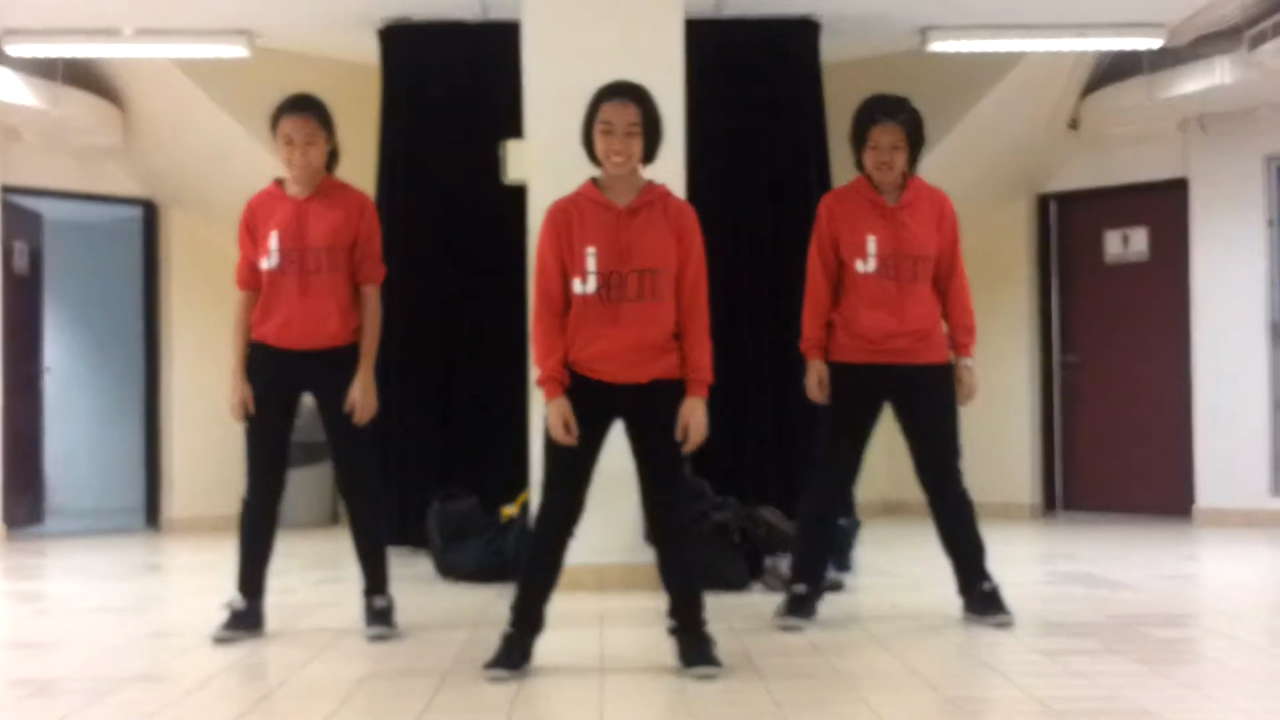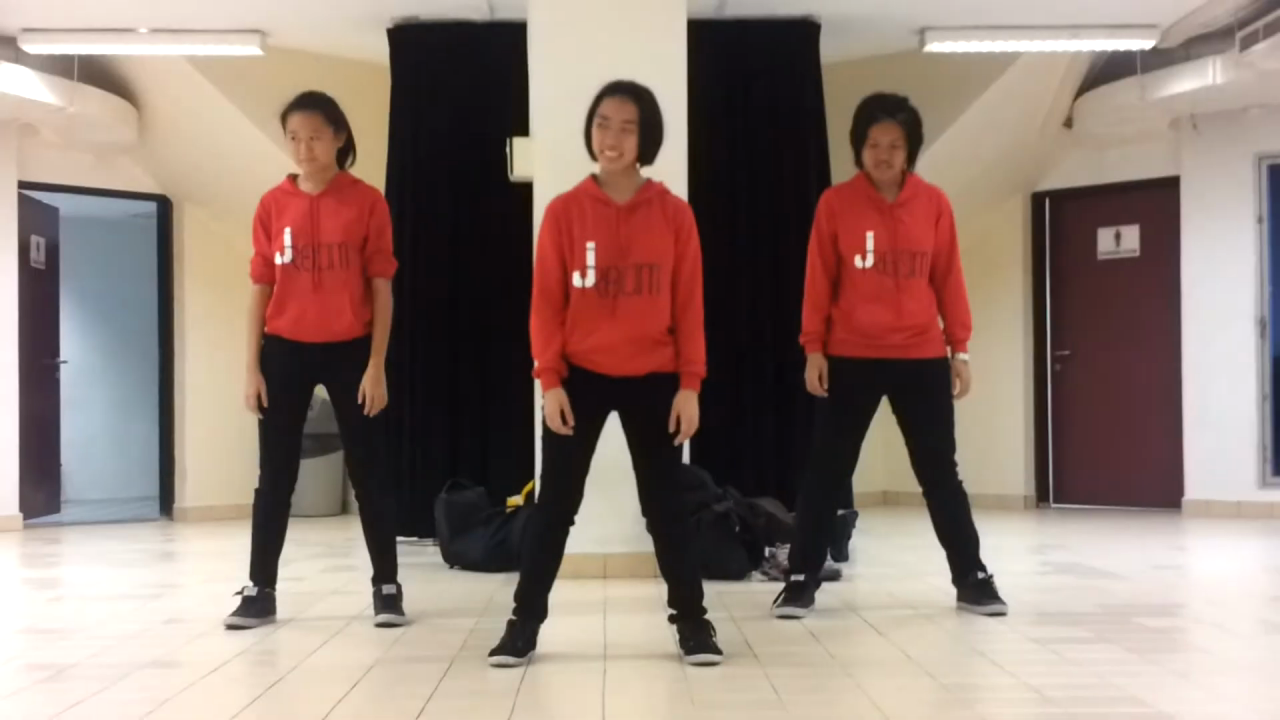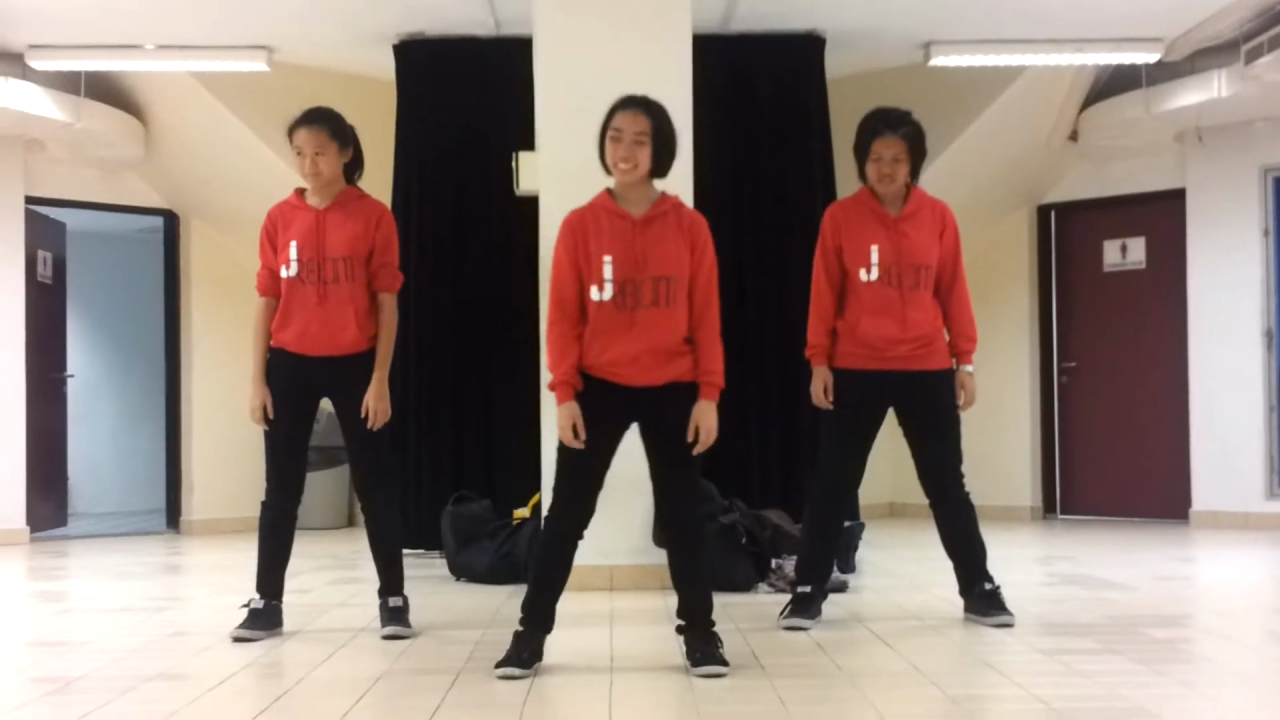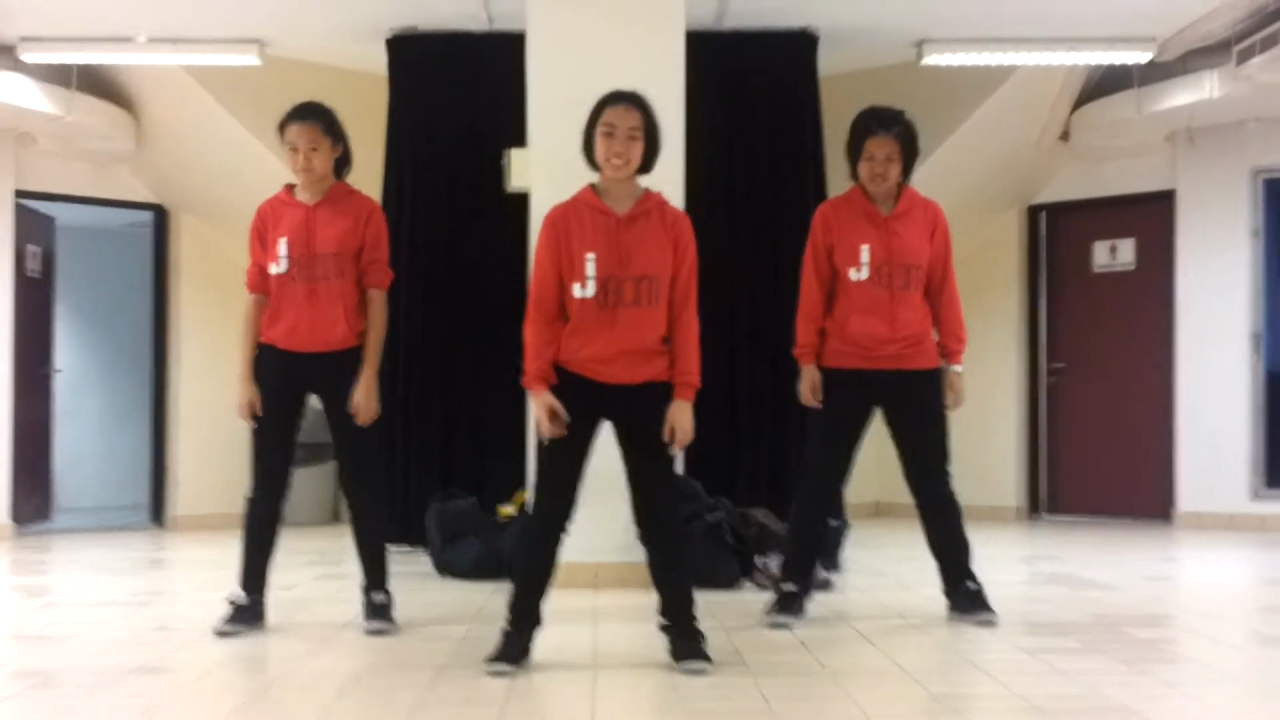
dt=0.7s
person 1, frame 1
left shoulder: (677, 215)
right shoulder: (565, 215)
left elbow: (694, 309)
right elbow: (548, 309)
left wrist: (697, 391)
right wrist: (553, 388)
left hip: (659, 388)
right hip: (584, 386)
left knee: (669, 513)
right knee: (557, 512)
left ankle: (691, 631)
right ankle: (521, 633)
person 1, frame 2
left shoulder: (674, 213)
right shoulder: (564, 211)
left elbow: (689, 303)
right elbow: (547, 302)
left wrist: (690, 383)
right wrist: (550, 380)
left hip: (654, 380)
right hip: (580, 378)
left knee: (665, 504)
right knee: (555, 503)
left ankle: (691, 620)
right ankle: (524, 622)
person 1, frame 3
left shoulder: (689, 225)
right shoulder: (580, 225)
left elbow: (706, 316)
right elbow: (564, 315)
left wrist: (708, 393)
right wrist: (564, 392)
left hip: (673, 390)
right hip: (598, 388)
left knee: (681, 513)
right knee: (567, 511)
left ankle: (699, 632)
right ankle: (530, 633)
person 1, frame 4
left shoulder: (672, 223)
right shoulder: (562, 220)
left elbow: (684, 315)
right elbow: (542, 310)
left wrist: (684, 393)
right wrist: (537, 385)
left hip: (648, 387)
right hip: (574, 384)
left knee: (659, 512)
right knee: (549, 509)
left ankle: (682, 628)
right ankle: (519, 629)
person 2, frame 1
left shoulder: (355, 207)
right shoulder: (258, 210)
left elbow: (370, 295)
right elbow: (247, 297)
left wrist: (366, 372)
right wrist: (238, 374)
left hip: (336, 358)
right hip: (271, 360)
left knee: (356, 480)
right knee: (262, 485)
left ankle: (378, 598)
right ankle: (247, 603)
person 2, frame 2
left shoulder: (367, 203)
right shoulder: (272, 205)
left elbow: (382, 289)
right elbow: (261, 290)
left wrist: (377, 366)
right wrist: (252, 367)
left hip: (349, 351)
right hip: (285, 352)
left knee: (366, 471)
right knee: (275, 474)
left ankle: (386, 586)
right ankle: (260, 590)
person 2, frame 3
left shoulder: (373, 217)
right shoulder: (279, 219)
left elbow: (387, 303)
right elbow: (267, 302)
left wrist: (380, 379)
right wrist: (257, 379)
left hip: (353, 365)
right hip: (290, 365)
left knee: (371, 484)
right knee: (281, 487)
left ankle: (393, 599)
right ankle: (266, 603)
person 2, frame 4
left shoulder: (363, 212)
right shoulder: (269, 214)
left elbow: (376, 299)
right elbow: (256, 298)
left wrist: (369, 375)
right wrist: (246, 375)
left hip: (342, 360)
right hip: (279, 360)
left knee: (359, 480)
right knee: (267, 484)
left ankle: (376, 595)
right ankle: (250, 599)
person 3, frame 1
left shoulder: (936, 206)
right shoulder: (836, 207)
left elbow: (952, 282)
right elbow: (820, 285)
left wrist: (963, 353)
right wrist: (813, 354)
left hip: (925, 364)
right hip: (851, 364)
left knee: (944, 480)
right knee: (829, 479)
left ankle: (978, 588)
right ankle: (803, 590)
person 3, frame 2
left shoulder: (934, 204)
right shoulder: (836, 203)
left elbow: (948, 278)
right elbow: (819, 280)
left wrist: (959, 348)
right wrist: (814, 348)
left hip: (923, 358)
right hip: (851, 358)
left knee: (940, 473)
right knee: (827, 471)
left ankle: (972, 578)
right ankle: (802, 579)
person 3, frame 3
left shoulder: (938, 216)
right shoulder: (840, 217)
left elbow: (952, 290)
right elbow: (825, 293)
left wrist: (964, 359)
right wrist: (818, 360)
left hip: (927, 370)
right hip: (855, 370)
left knee: (946, 484)
right knee: (833, 483)
left ankle: (979, 589)
right ankle: (808, 591)
person 3, frame 4
left shoulder: (929, 216)
right shoulder: (831, 216)
left elbow: (943, 291)
right elbow: (814, 292)
left wrist: (953, 359)
right wrist: (807, 359)
left hip: (916, 368)
right hip: (844, 369)
left knee: (932, 483)
right knee: (819, 481)
left ankle: (963, 588)
right ankle: (792, 588)
